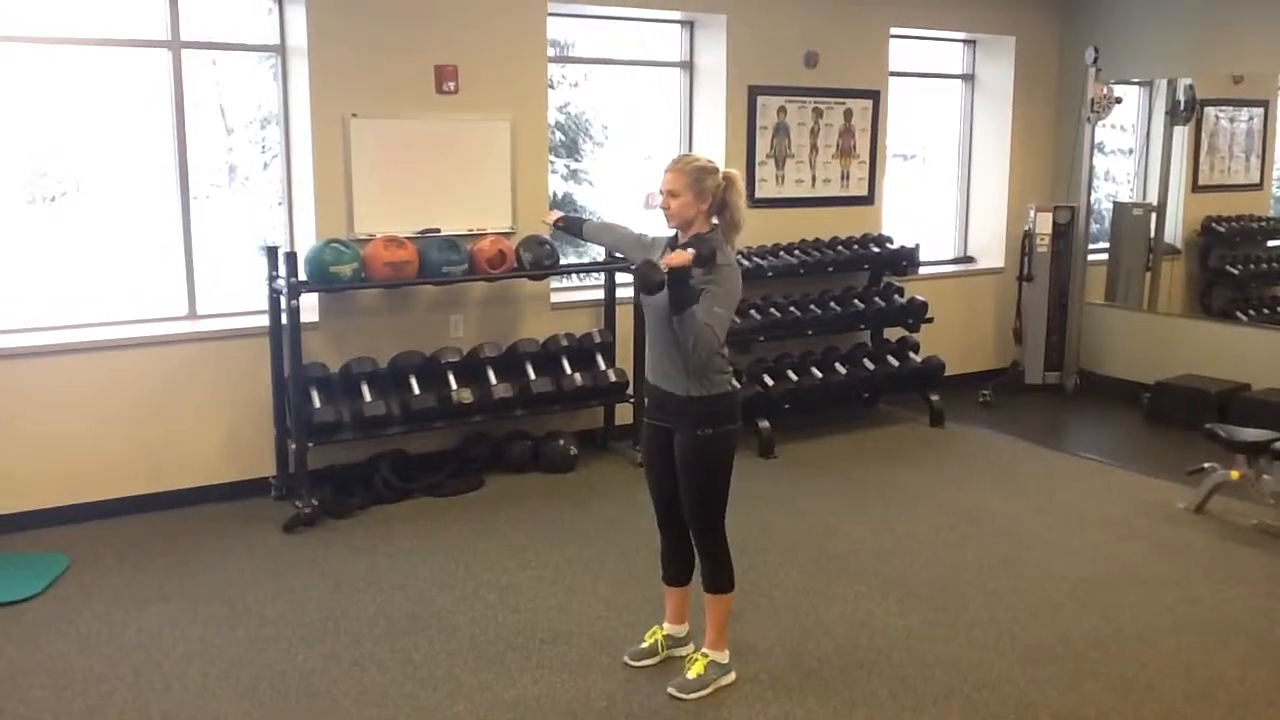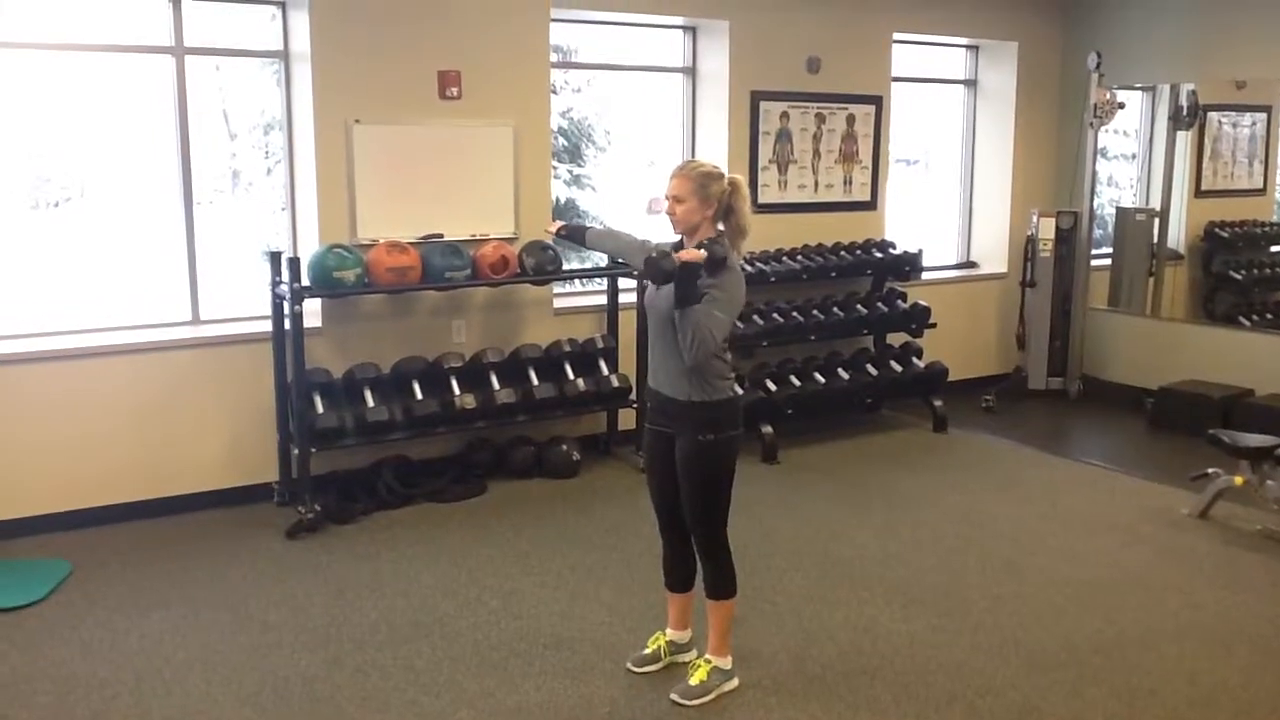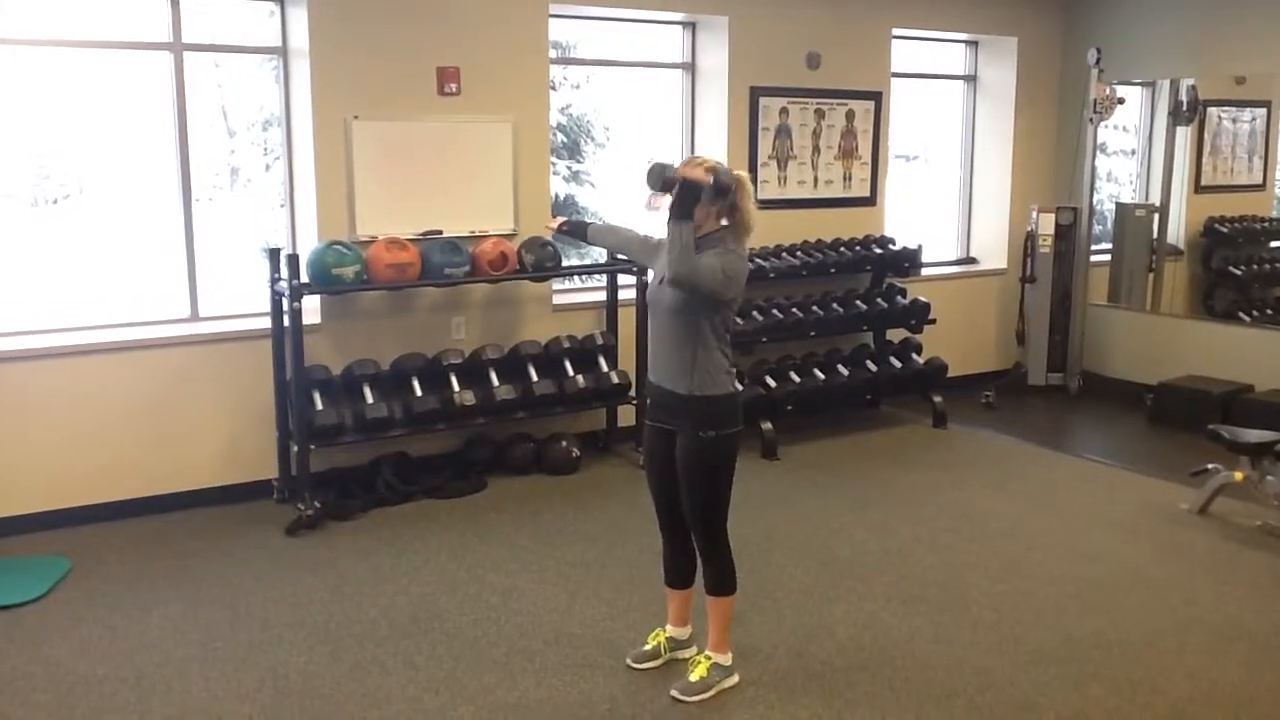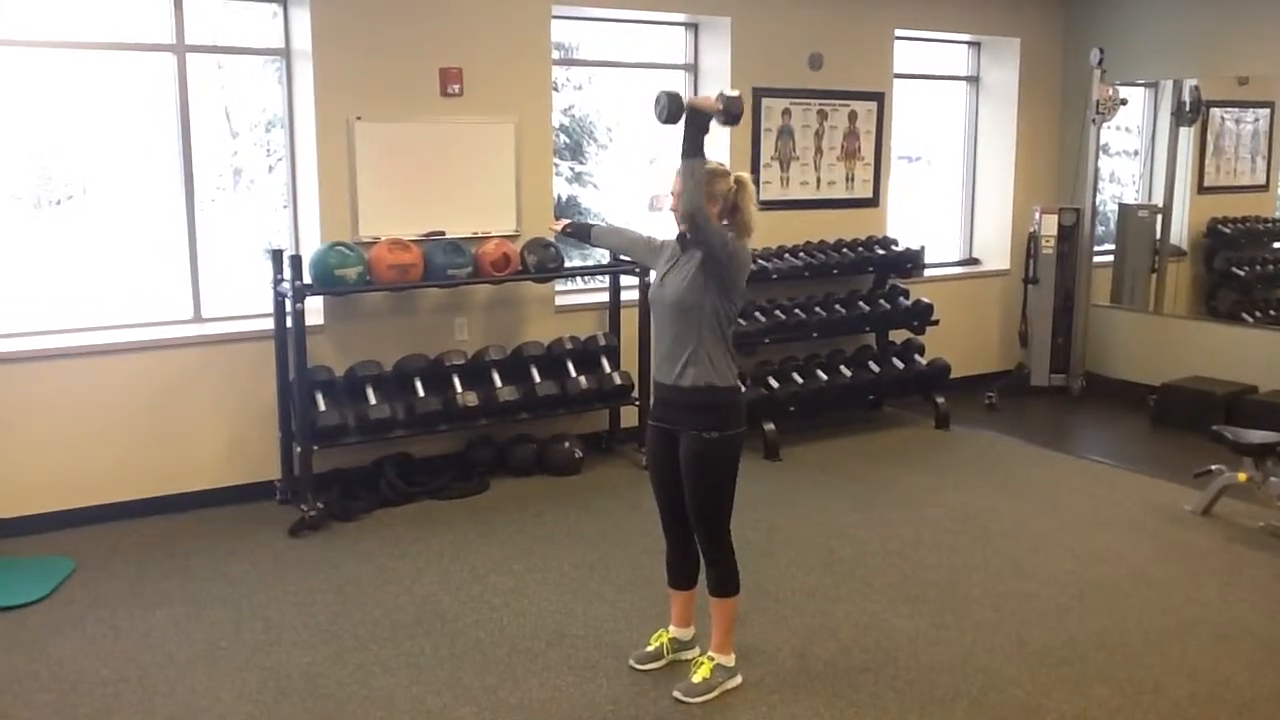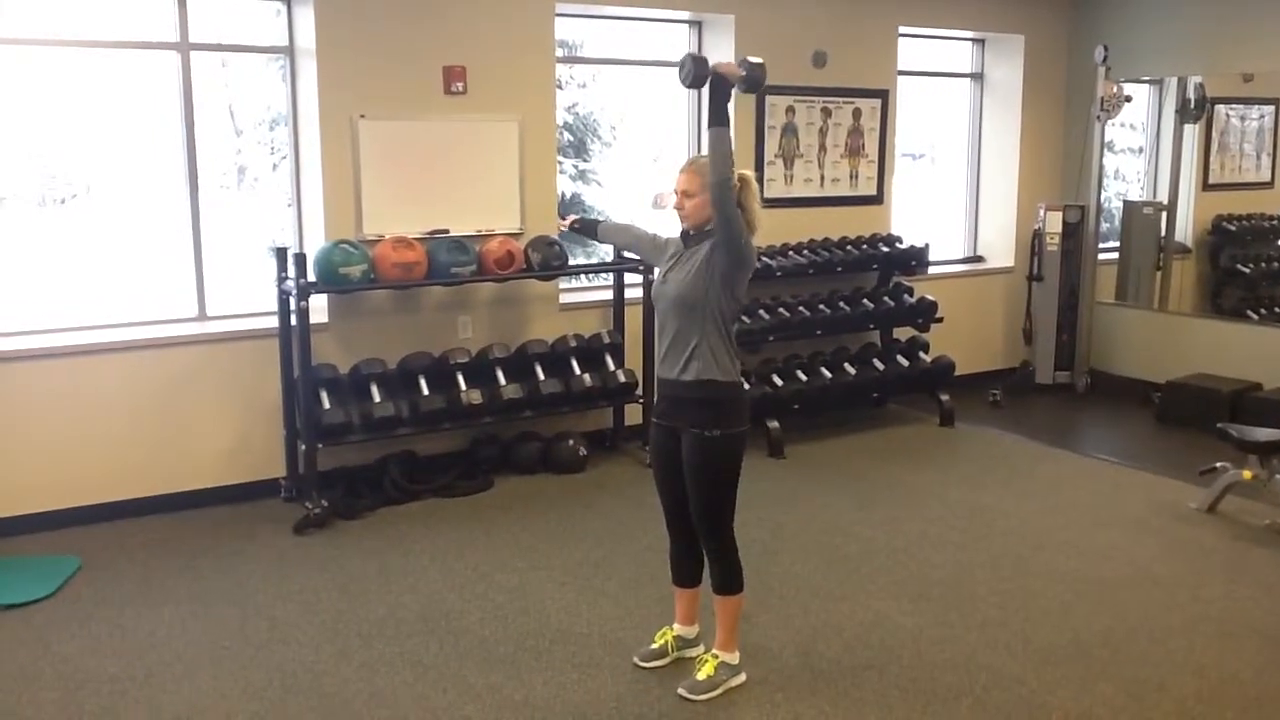
dt=0.4s
person 1, frame 1
left shoulder: (718, 267)
right shoulder: (663, 248)
left elbow: (702, 348)
right elbow: (618, 237)
left wrist: (680, 283)
right wrist: (567, 222)
left hip: (705, 414)
right hip: (661, 405)
left knee: (706, 531)
right knee: (670, 526)
left ankle: (717, 655)
right ankle: (674, 631)
person 1, frame 2
left shoulder: (723, 272)
right shoulder: (672, 256)
left elbow: (697, 348)
right elbow: (622, 244)
left wrist: (687, 281)
right wrist: (569, 231)
left hip: (707, 419)
right hip: (663, 410)
left knee: (708, 538)
right knee: (672, 532)
left ankle: (720, 662)
right ankle: (677, 637)
person 1, frame 3
left shoulder: (726, 261)
right shoulder: (669, 250)
left elbow: (683, 272)
right elbow: (623, 238)
left wrist: (686, 199)
right wrist: (570, 226)
left hip: (707, 414)
right hip: (662, 405)
left knee: (708, 534)
right knee: (672, 529)
left ankle: (720, 658)
right ankle: (676, 634)
person 1, frame 4
left shoulder: (727, 256)
right shoulder: (673, 251)
left elbow: (697, 208)
right elbow: (625, 239)
left wrist: (696, 130)
right wrist: (574, 229)
left hip: (711, 413)
right hip: (666, 406)
left knee: (711, 535)
right knee: (675, 530)
left ankle: (723, 660)
right ankle: (679, 634)
person 1, frame 5
left shoulder: (730, 253)
right shoulder: (675, 249)
left elbow: (725, 183)
right elbow: (628, 236)
left wrist: (719, 101)
right wrist: (580, 224)
left hip: (713, 409)
right hip: (670, 404)
left knee: (714, 533)
right knee: (679, 528)
left ankle: (727, 657)
right ankle: (683, 633)
